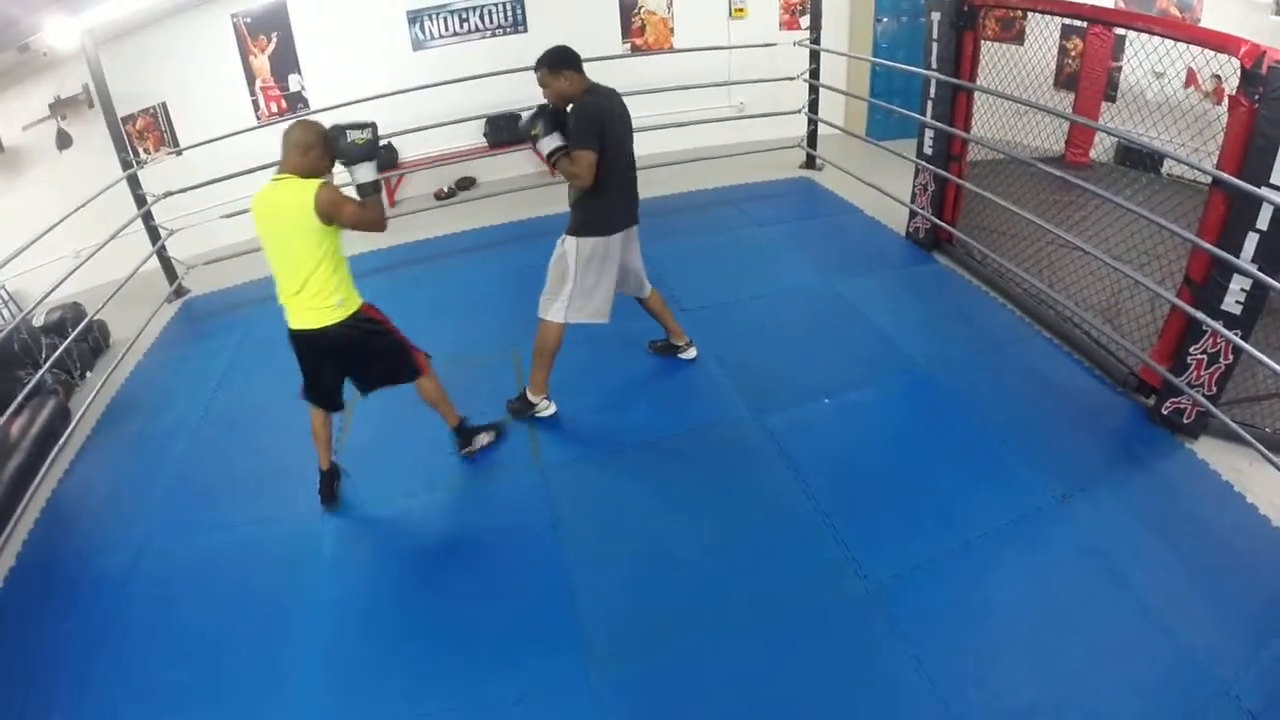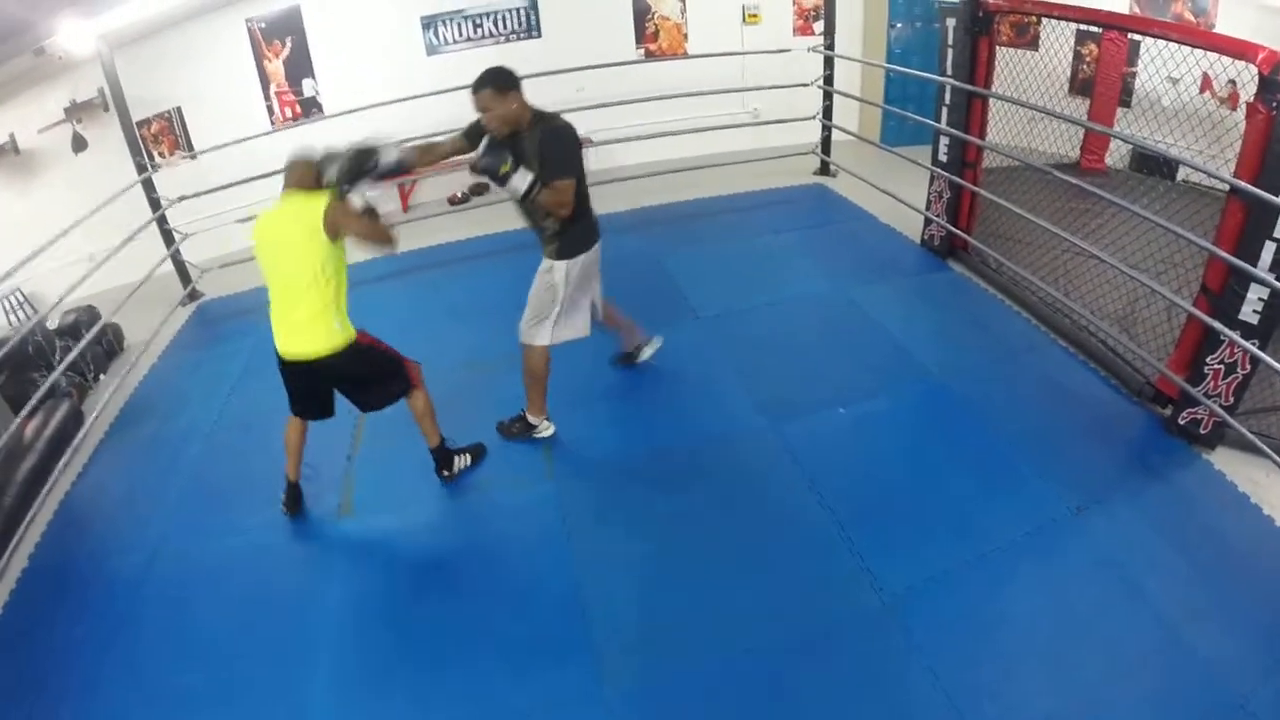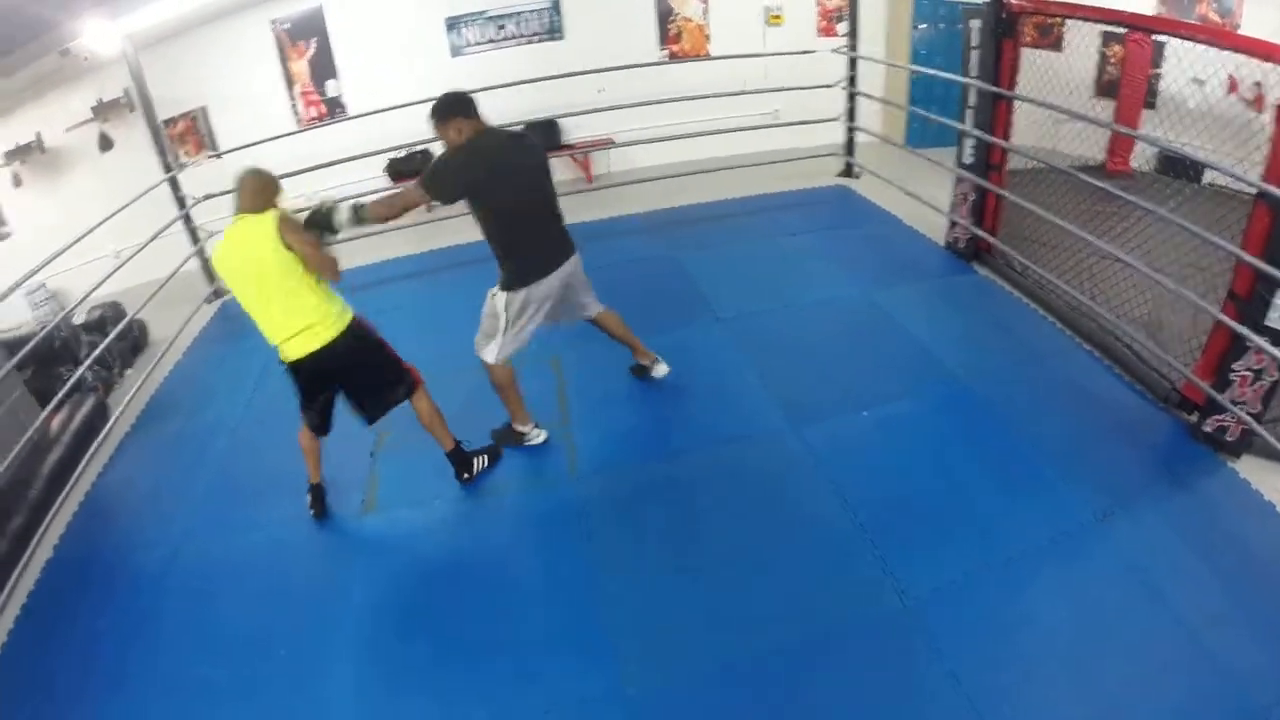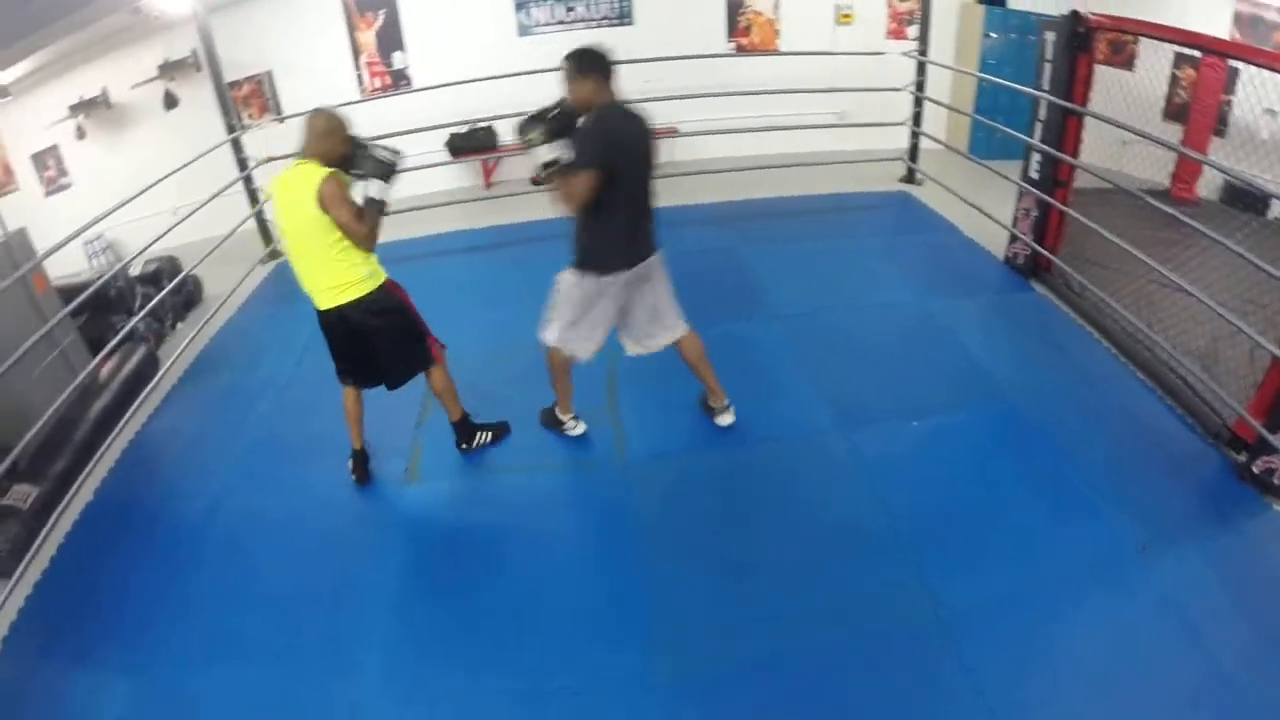
dt=0.4s
person 1, frame 1
left shoulder: (584, 112)
right shoulder: (610, 98)
left elbow: (582, 176)
left wrist: (547, 141)
right wrist: (559, 131)
left hip: (592, 228)
right hip: (623, 219)
left knee: (553, 309)
right knee: (638, 285)
left ankle: (537, 397)
right ankle: (680, 341)
person 1, frame 2
left shoulder: (555, 135)
right shoulder: (494, 129)
left elbow: (561, 205)
right elbow: (440, 151)
left wrist: (513, 175)
right wrist: (389, 158)
left hip: (571, 246)
right hip: (573, 241)
left knee: (535, 333)
right knee: (584, 301)
left ankle: (537, 419)
right ankle: (638, 341)
person 1, frame 3
left shoulder: (461, 162)
right shoulder: (526, 143)
left elbow: (400, 202)
left wrist: (343, 213)
left hip: (523, 276)
right hip: (564, 254)
left knee: (492, 351)
right knee: (590, 309)
left ankle: (524, 428)
right ankle: (649, 361)
person 1, frame 4
left shoulder: (597, 129)
right shoulder: (634, 123)
left elbow: (576, 199)
right wrist: (573, 148)
left hip: (599, 263)
right hip: (643, 253)
left knee: (557, 336)
right knee: (676, 329)
left ankle: (565, 415)
right ankle: (719, 404)
person 2, frame 1
left shoulder: (260, 203)
right shoulder: (320, 194)
right elbow: (376, 222)
right wrist: (366, 170)
left hip: (300, 329)
right hip: (344, 319)
left knee: (321, 403)
right knee: (419, 368)
left ankle: (328, 479)
right ankle: (464, 436)
person 2, frame 2
left shoulder: (260, 228)
right shoulder: (326, 208)
right elbow: (384, 238)
right wrist: (358, 201)
left hip: (289, 354)
right hip: (335, 346)
left knee: (299, 413)
right knee: (411, 381)
left ankle: (292, 491)
right ankle: (445, 460)
person 2, frame 3
left shoulder: (218, 256)
right shoulder: (278, 223)
right elbow: (328, 273)
right wrist: (315, 237)
left hip: (299, 355)
right hip: (340, 334)
left knee: (311, 420)
right knee: (412, 387)
left ankle: (318, 494)
right ankle: (462, 462)
person 2, frame 4
left shoulder: (281, 184)
right shoulder: (326, 181)
right elbow: (365, 239)
right wrist: (375, 190)
left hip: (328, 307)
right hip: (367, 294)
left knee: (352, 381)
right knee: (431, 357)
left ankle: (358, 459)
right ankle: (466, 432)
